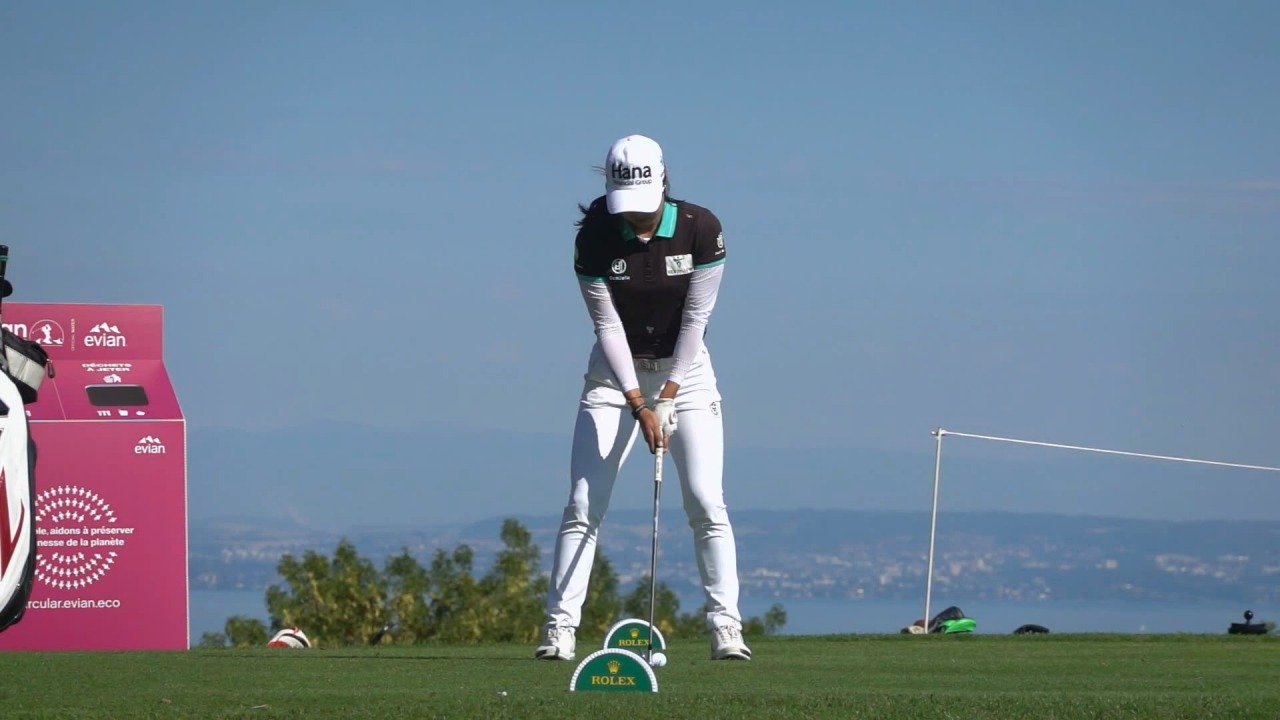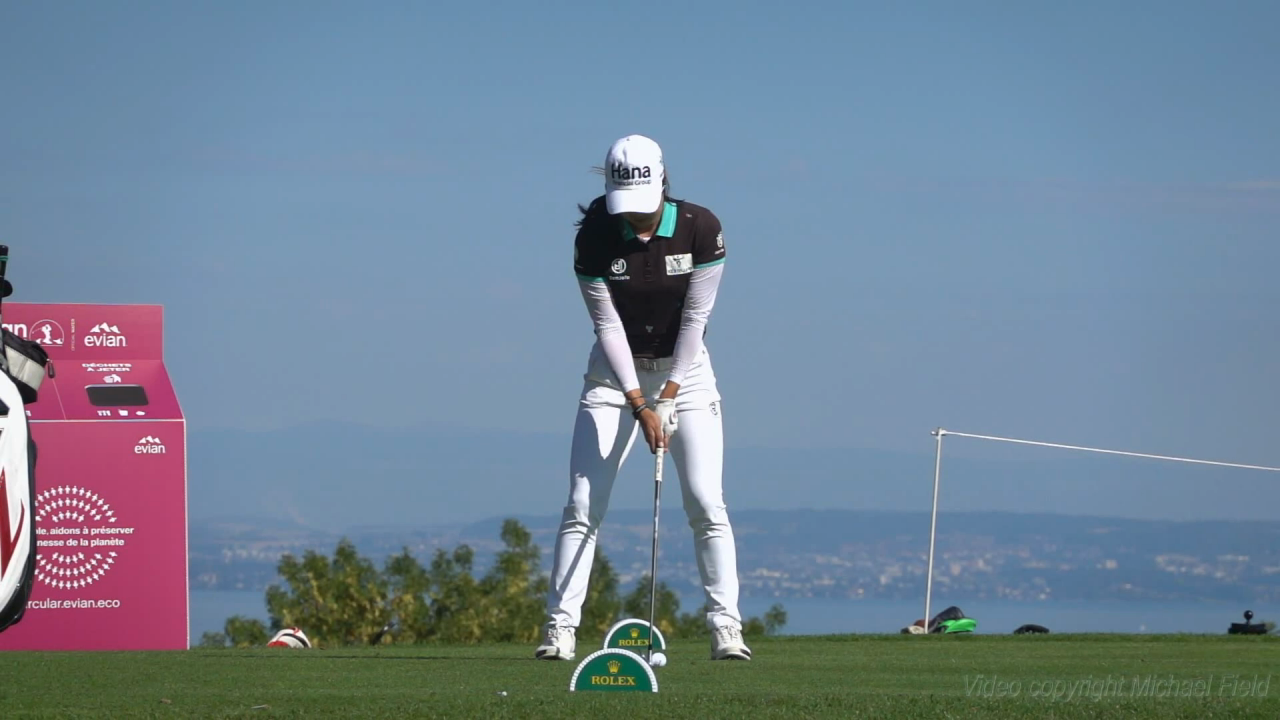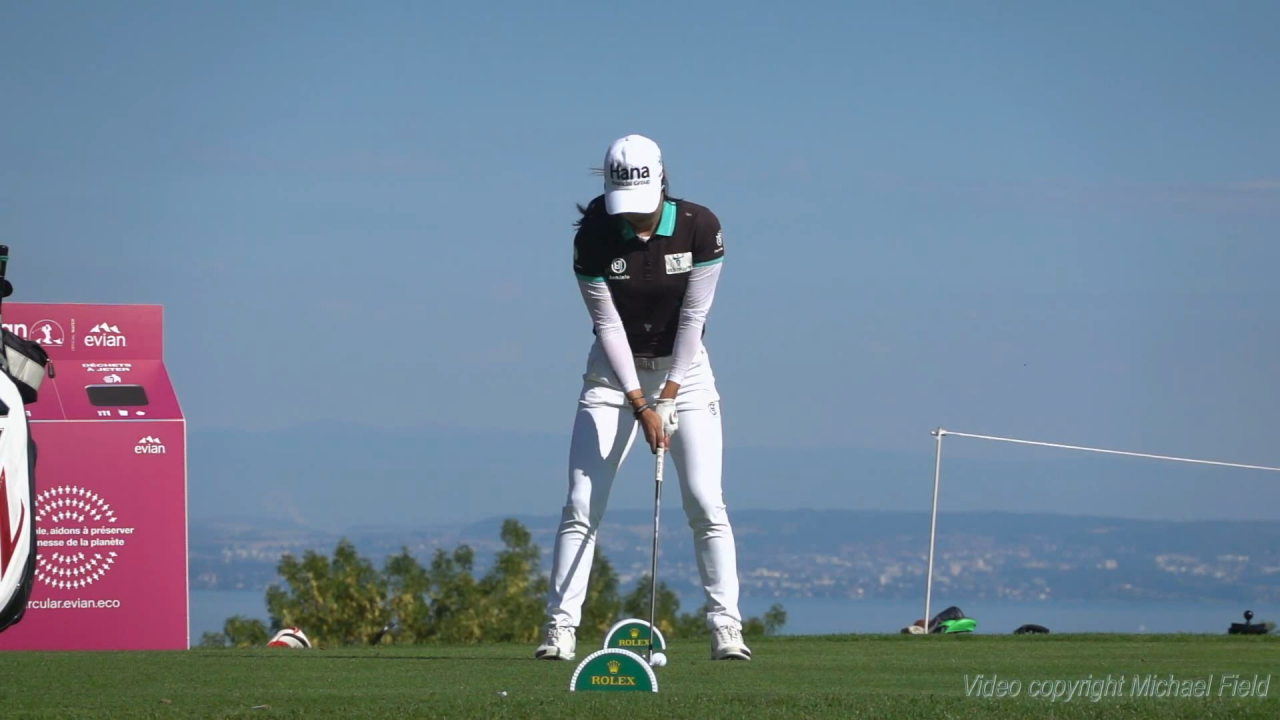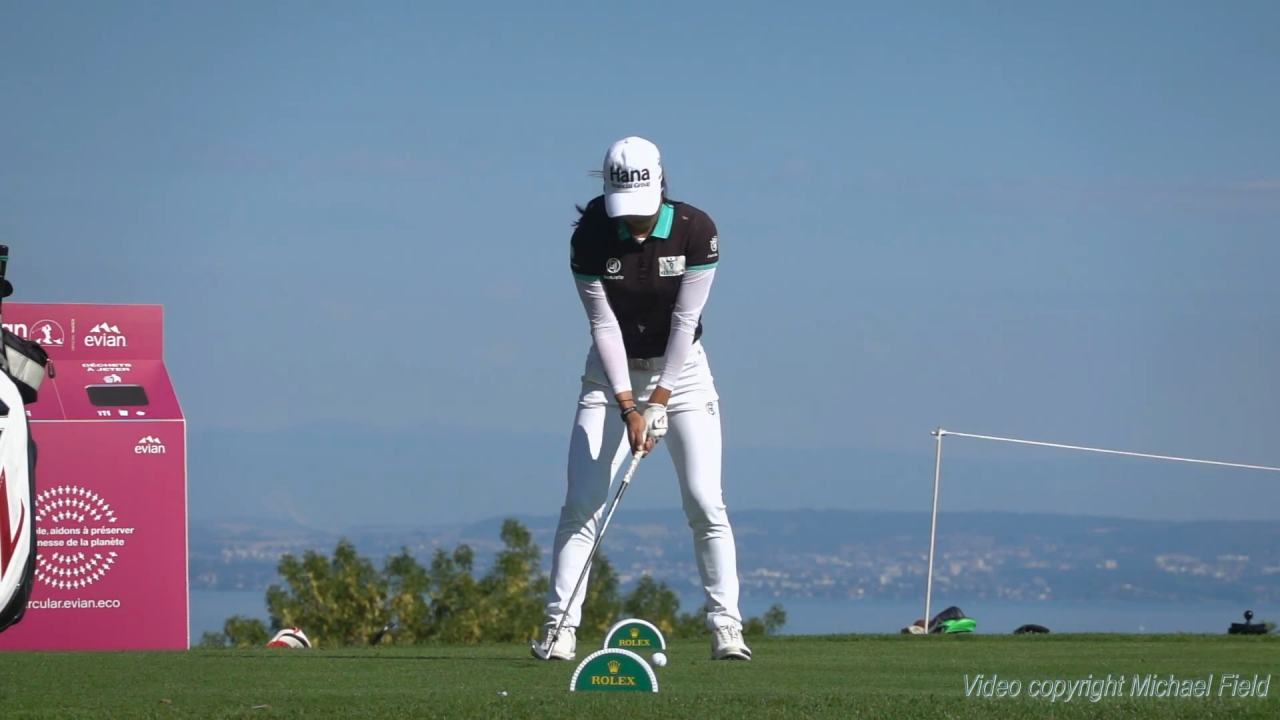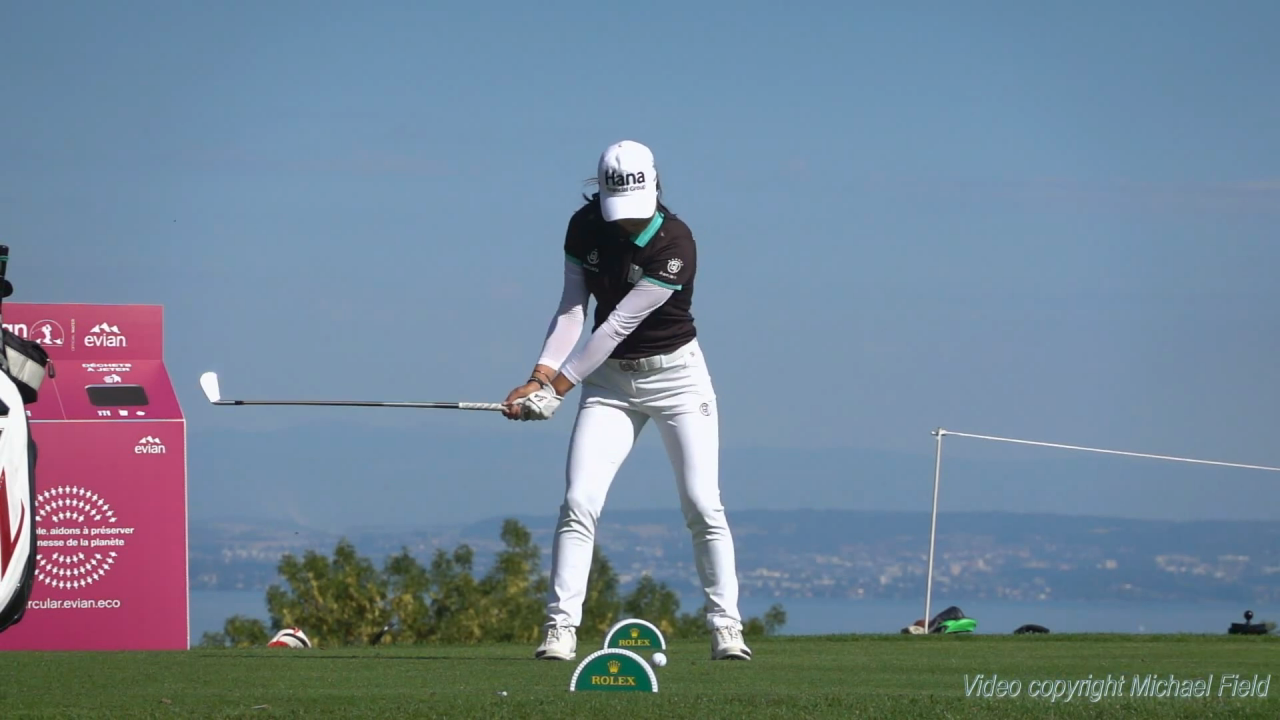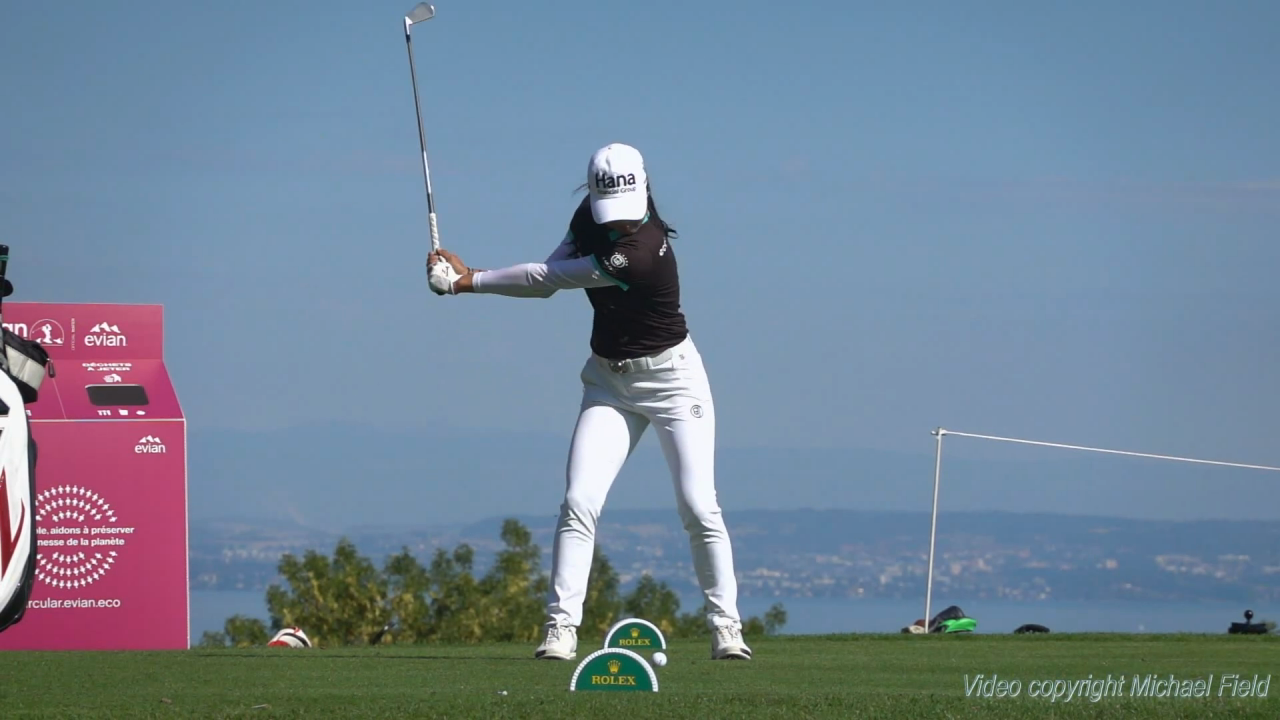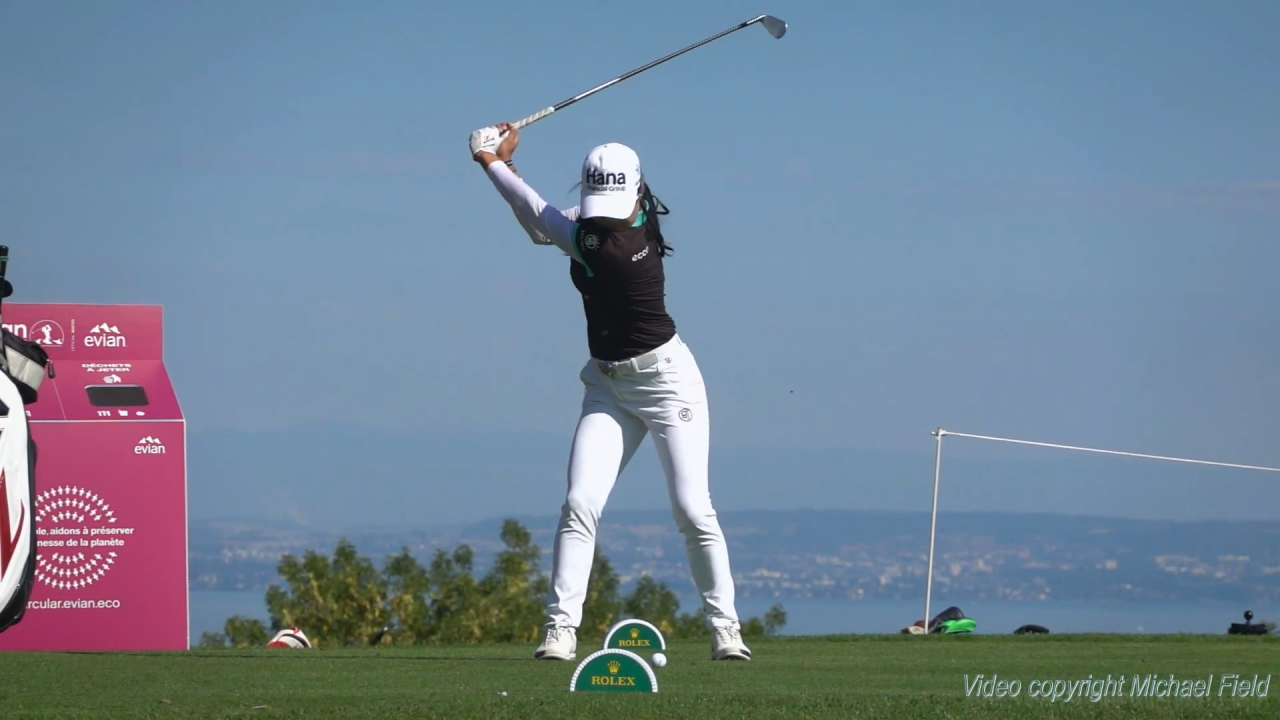
dt=0.7s
person 1, frame 1
left shoulder: (701, 228)
right shoulder: (594, 237)
left elbow: (696, 318)
right elbow: (608, 326)
left wrist: (667, 395)
right wrist: (638, 404)
left hip: (685, 369)
right hip: (616, 371)
left knee: (706, 501)
right knee: (584, 501)
left ankle: (726, 627)
right ankle: (560, 627)
person 1, frame 2
left shoulder: (701, 228)
right shoulder: (594, 237)
left elbow: (696, 318)
right elbow: (608, 325)
left wrist: (667, 397)
right wrist: (638, 404)
left hip: (685, 370)
right hip: (616, 372)
left knee: (706, 501)
right knee: (583, 502)
left ankle: (726, 626)
right ankle: (560, 625)
person 1, frame 3
left shoulder: (700, 226)
right shoulder: (593, 237)
left elbow: (693, 316)
right elbow: (608, 325)
left wrist: (667, 396)
right wrist: (640, 406)
left hip: (684, 369)
right hip: (614, 371)
left knee: (705, 500)
right knee: (582, 501)
left ankle: (726, 626)
right ankle: (560, 626)
person 1, frame 4
left shoulder: (696, 229)
right shoulder: (590, 237)
left elbow: (685, 320)
right elbow: (604, 325)
left wrist: (658, 401)
right wrist: (627, 407)
left hip: (681, 371)
right hip: (612, 372)
left knee: (706, 502)
right knee: (582, 501)
left ankle: (727, 626)
right ankle: (561, 626)
person 1, frame 5
left shoulder: (675, 243)
right shoulder: (584, 227)
left elbow: (619, 324)
right elbow: (571, 310)
left wrist: (558, 385)
right wrist: (540, 374)
left hip: (676, 375)
right hip: (606, 377)
left knee: (702, 504)
right knee: (579, 502)
left ankle: (726, 626)
right ankle: (560, 627)
person 1, frame 6
left shoulder: (642, 253)
right shoulder: (590, 216)
left elbow: (547, 277)
right elbow: (546, 279)
left wrist: (470, 280)
right wrist: (467, 271)
left hip: (671, 377)
right hip: (608, 380)
left knee: (698, 505)
right knee: (579, 502)
left ankle: (726, 626)
right ankle: (561, 627)
person 1, frame 7
left shoulder: (610, 248)
right shoulder: (602, 217)
left elbow: (542, 220)
right elbow: (545, 230)
left wrist: (493, 163)
right wrist: (505, 161)
left hip: (666, 381)
right hip: (608, 383)
left knee: (692, 509)
right knee: (580, 504)
left ankle: (725, 627)
right ankle: (561, 629)
